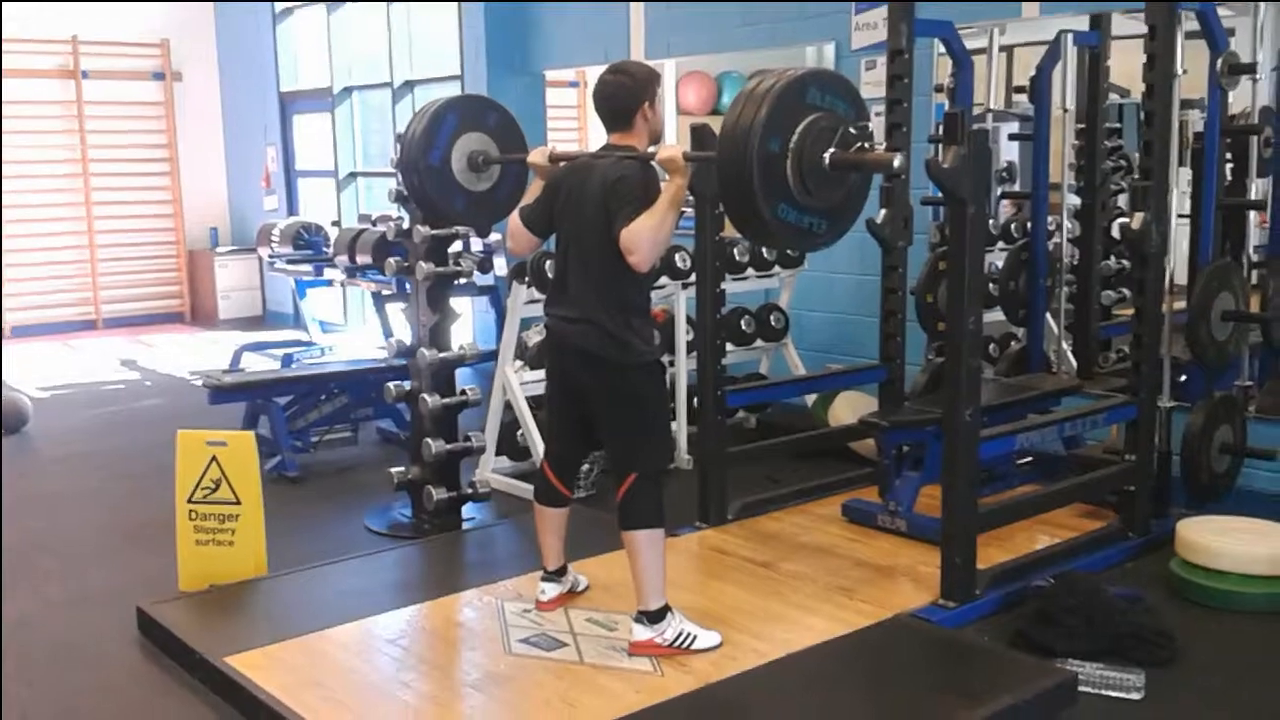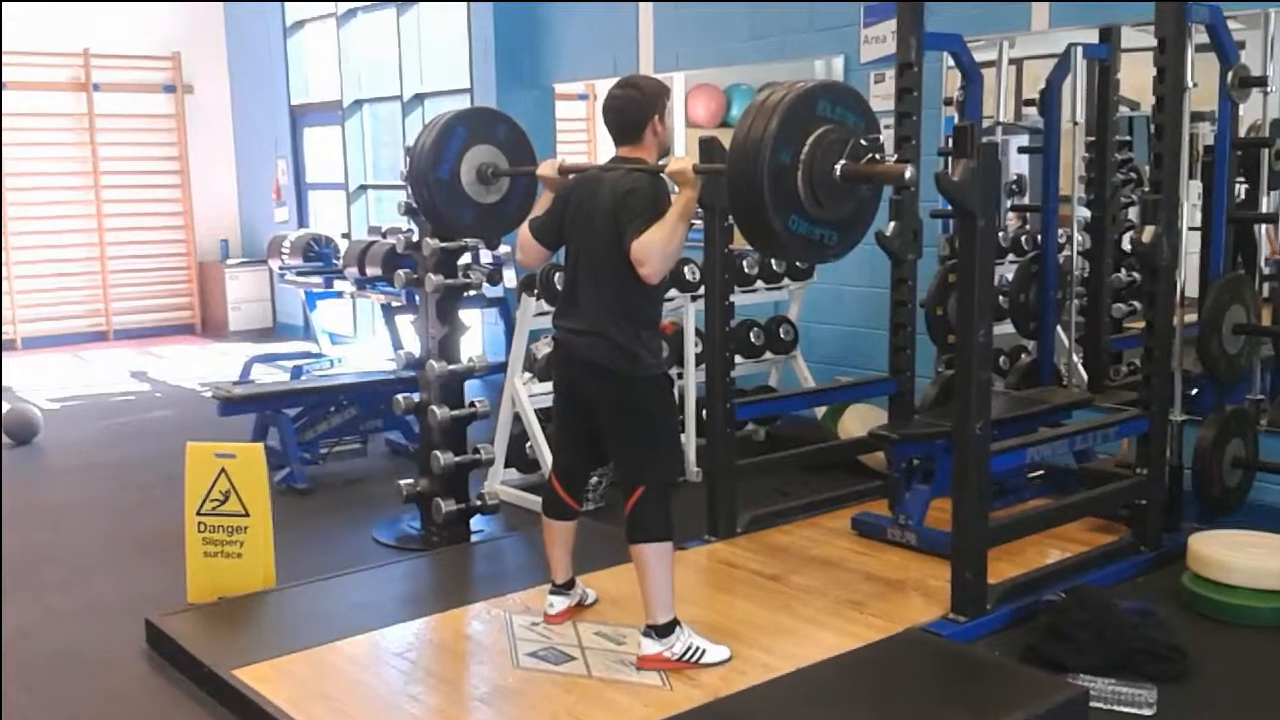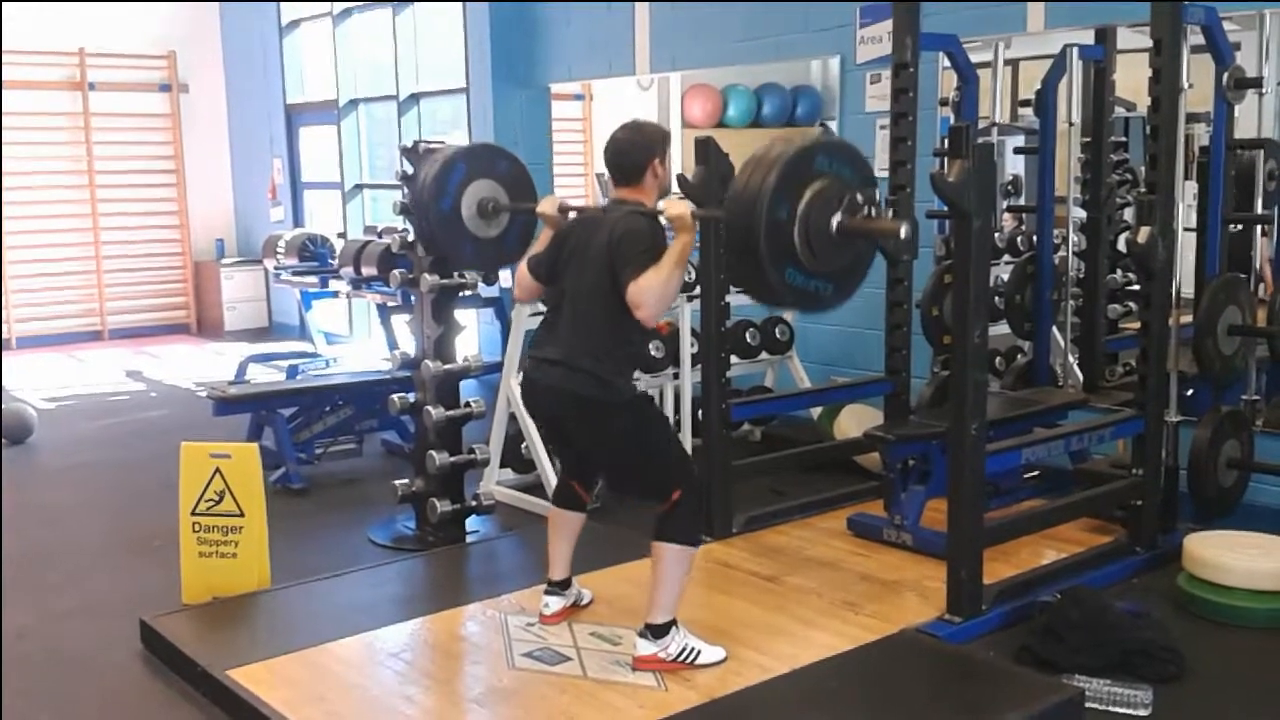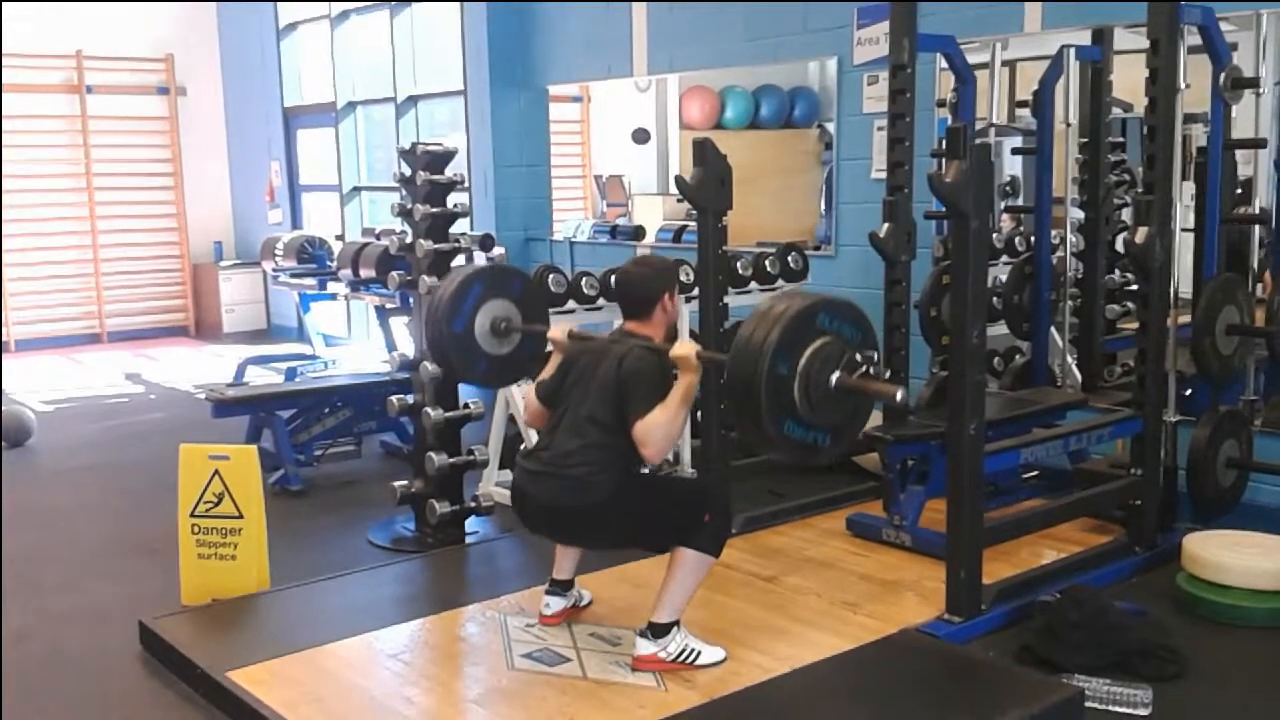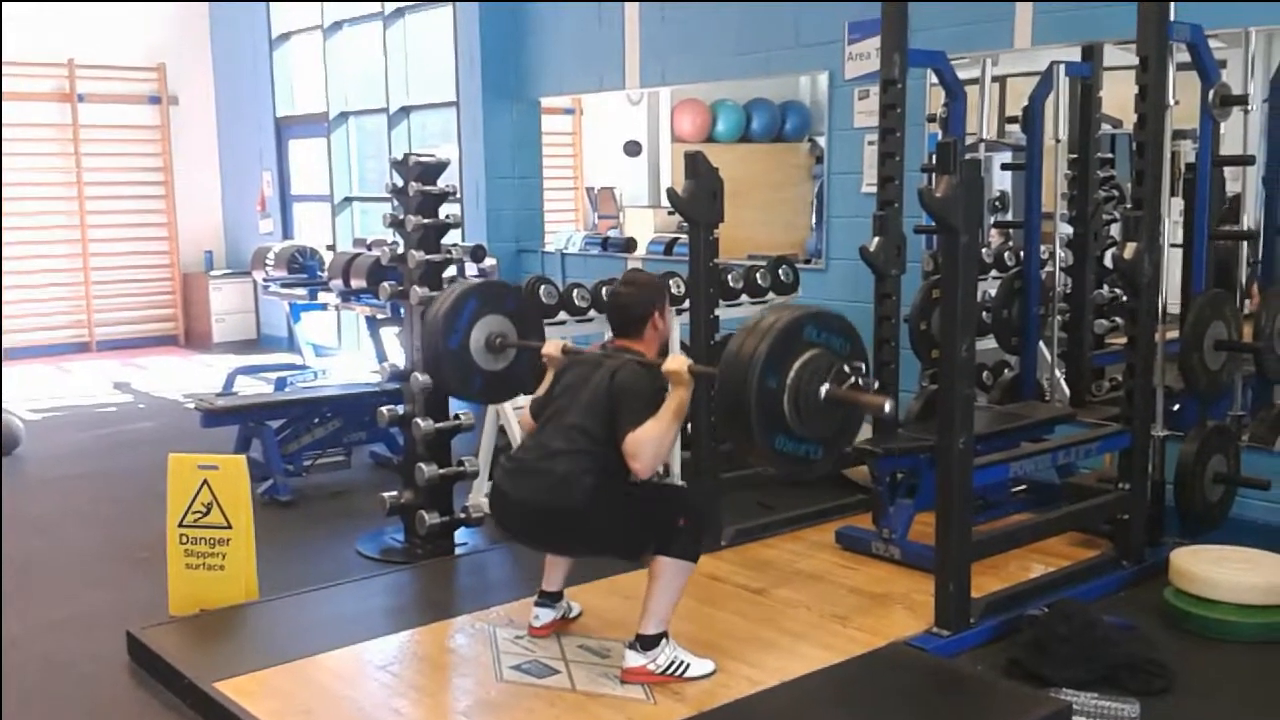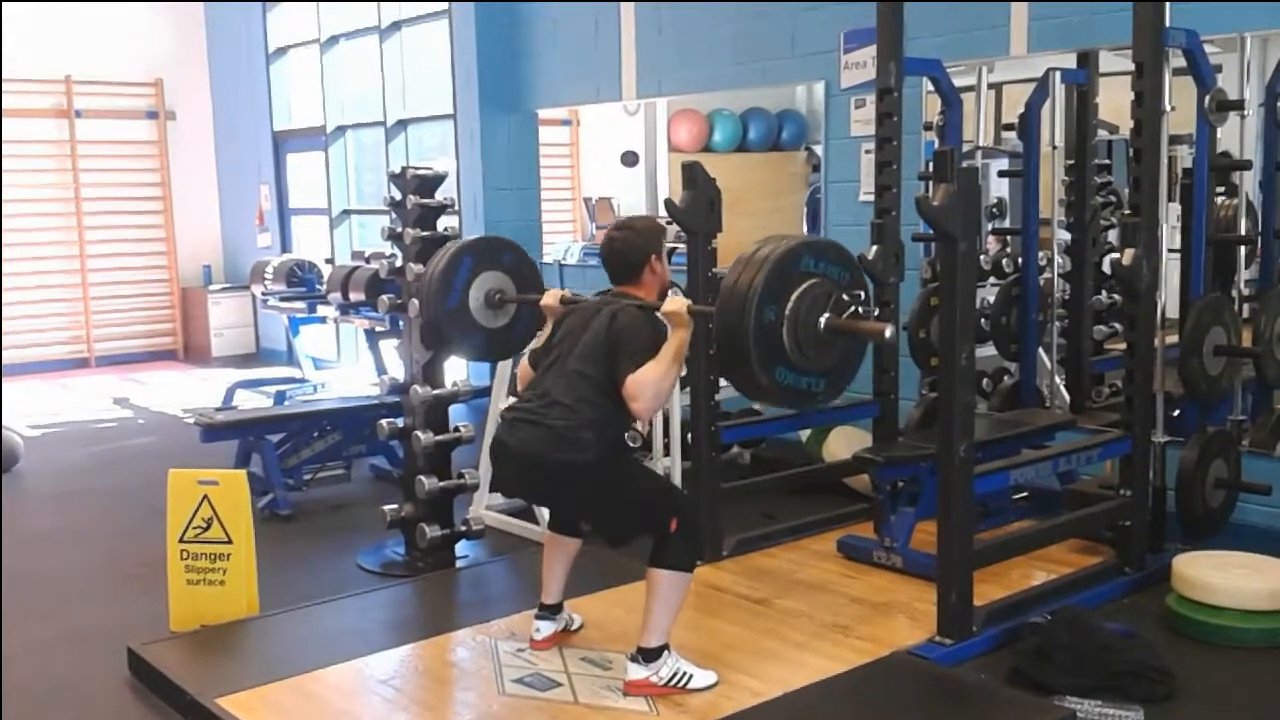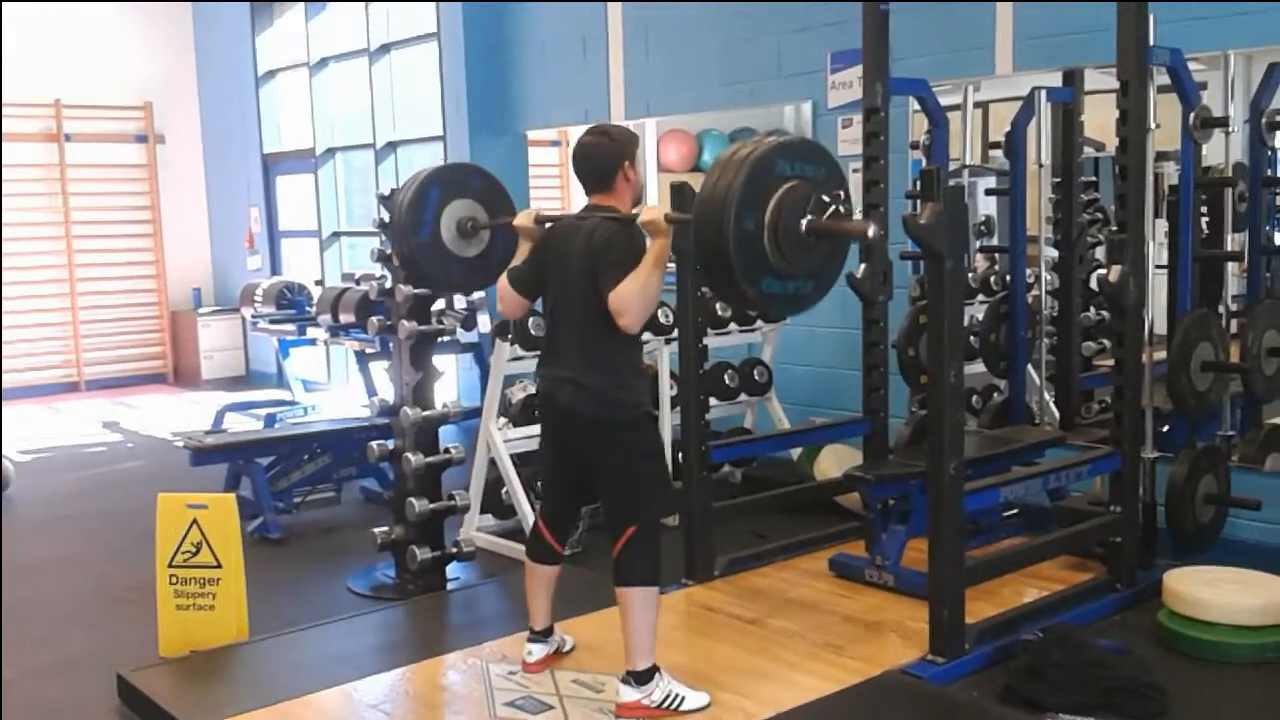
dt=0.7s
person 1, frame 1
left shoulder: (570, 174)
right shoulder: (634, 176)
left elbow: (517, 241)
right elbow: (639, 252)
left wrist: (537, 180)
right wrist: (676, 184)
left hip: (566, 340)
right hip: (618, 350)
left knee: (560, 457)
right knee: (641, 474)
left ankle: (554, 579)
right ankle: (654, 622)
person 1, frame 2
left shoulder: (579, 186)
right shoulder: (643, 188)
left elbow: (527, 252)
right elbow: (649, 263)
left wrist: (547, 191)
right wrist: (686, 196)
left hip: (574, 353)
right hip: (625, 363)
left knee: (568, 469)
right knee: (649, 487)
left ankle: (562, 590)
right ankle: (662, 636)
person 1, frame 3
left shoulder: (580, 224)
right shoulder: (638, 227)
left elbow: (523, 289)
right elbow: (646, 306)
left wrist: (547, 229)
right wrist: (683, 240)
left hip: (541, 380)
right hip: (593, 388)
left knee: (579, 473)
right knee: (683, 493)
left ankle: (557, 592)
right ankle: (659, 638)
person 1, frame 4
left shoulder: (587, 350)
right shoulder: (647, 361)
left elbow: (533, 414)
right elbow: (652, 447)
left wrist: (558, 354)
right wrist: (689, 377)
left hip: (528, 494)
right hip: (574, 504)
right knee: (709, 508)
left ankle: (559, 594)
right ankle: (659, 638)
person 1, frame 5
left shoulder: (579, 364)
right shoulder: (640, 377)
right elbow: (642, 462)
right wrist: (680, 393)
left hip: (507, 500)
right hip: (550, 507)
right knee: (683, 515)
left ankle: (547, 607)
right ankle: (648, 651)
person 1, frame 6
left shoulder: (579, 312)
right shoulder: (639, 322)
left elbow: (525, 380)
right elbow: (642, 402)
right wrist: (680, 334)
left hip: (508, 449)
right hip: (559, 455)
left knee: (573, 497)
right knee: (678, 522)
left ankle: (549, 618)
right ankle: (650, 663)
person 1, frame 7
left shoulder: (556, 234)
right shoulder: (618, 234)
left elbow: (509, 304)
right elbow: (628, 313)
left wrist: (525, 242)
right wrist: (659, 243)
left hip: (559, 398)
right hip: (611, 407)
left knee: (554, 516)
right knee: (636, 532)
left ankle: (540, 640)
